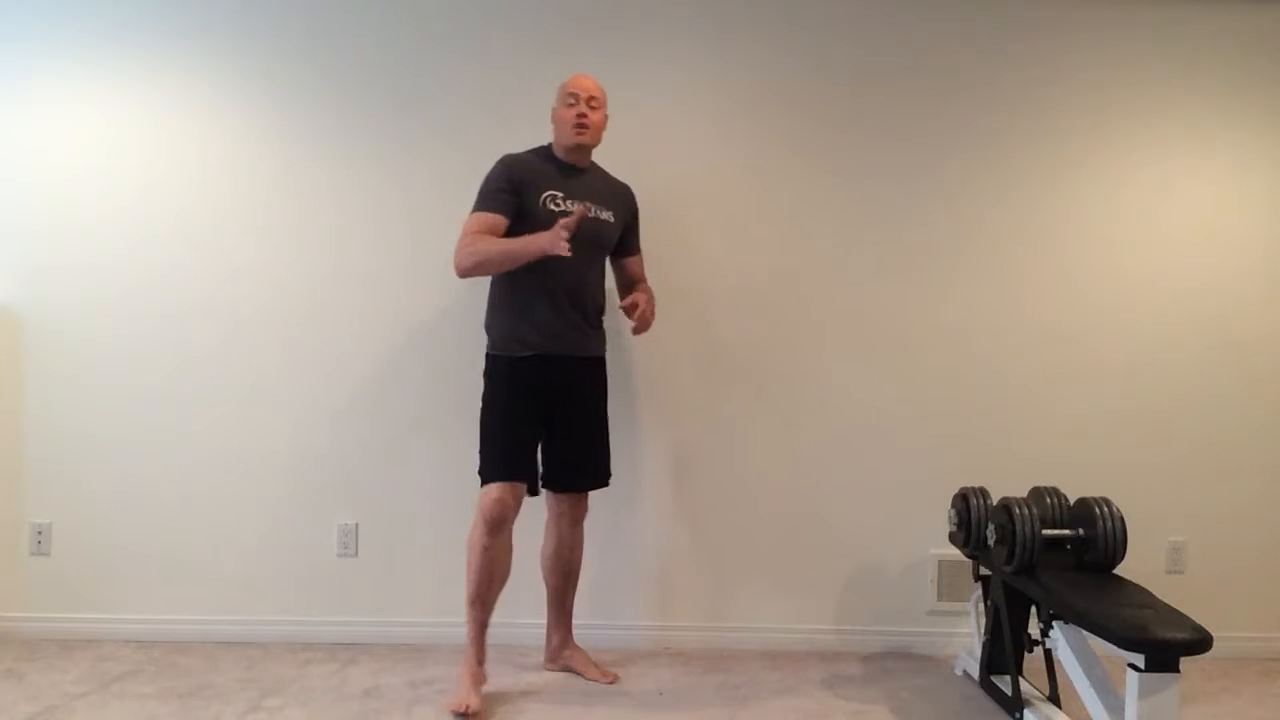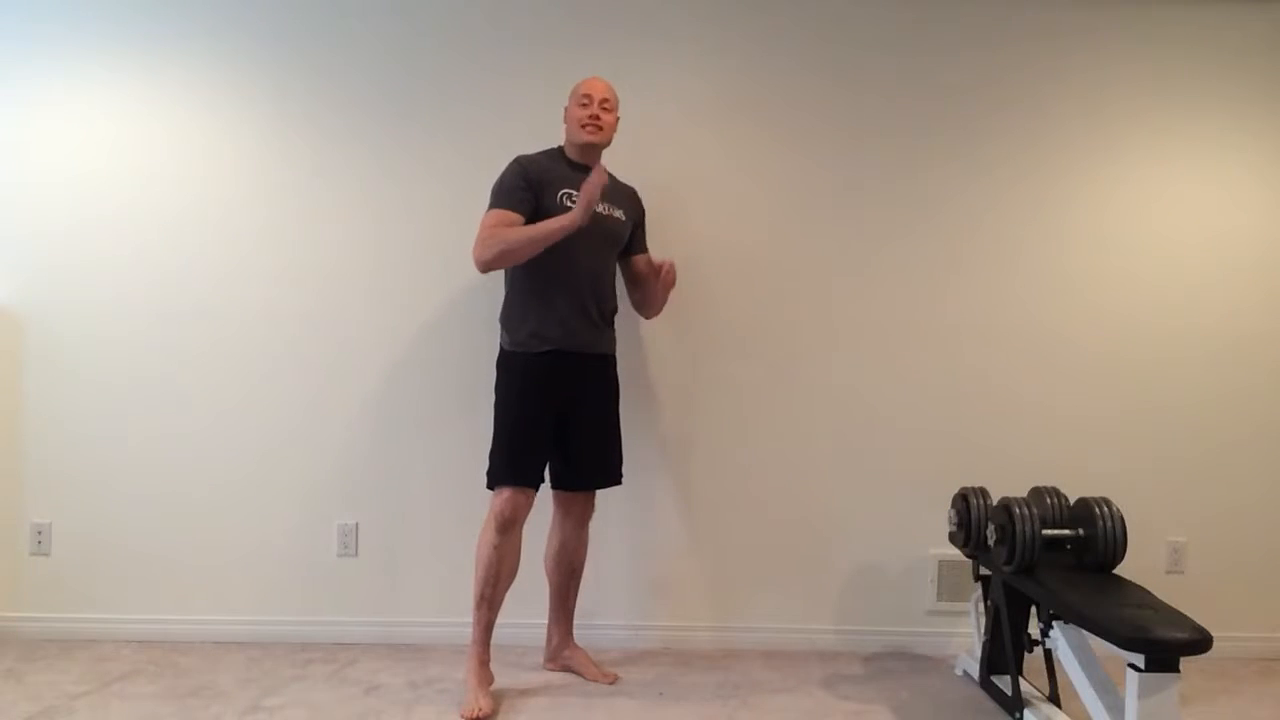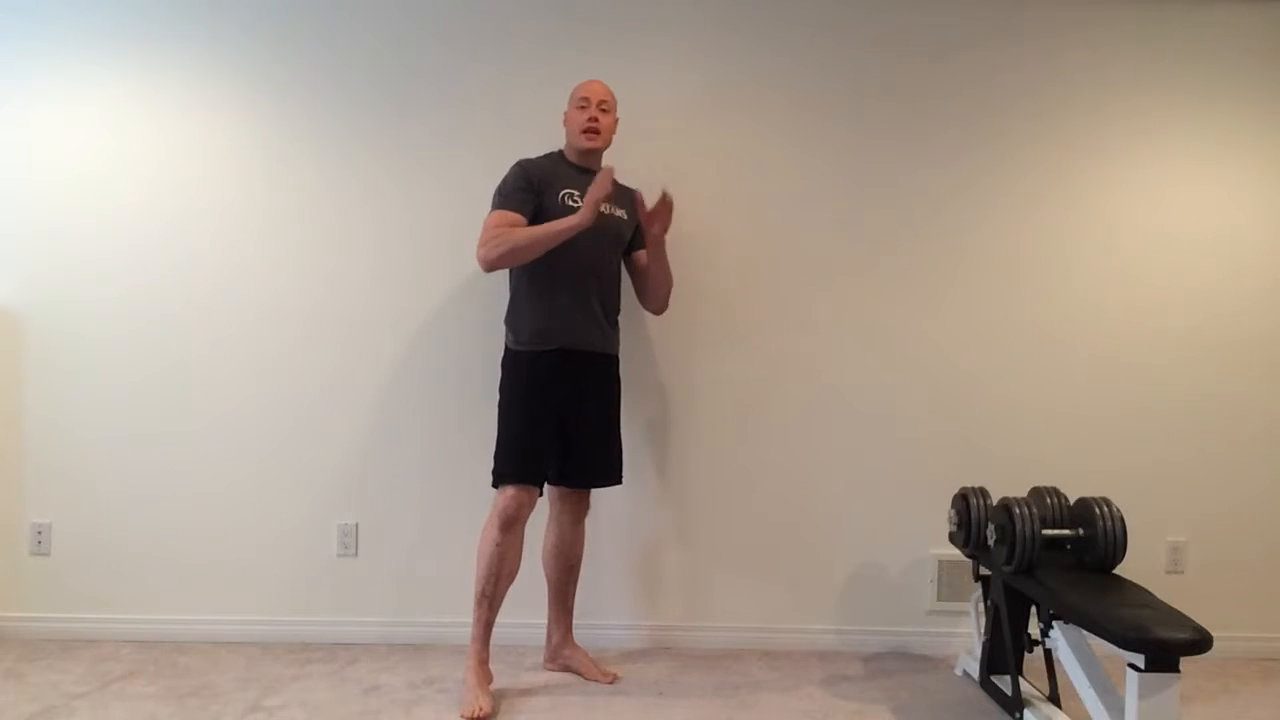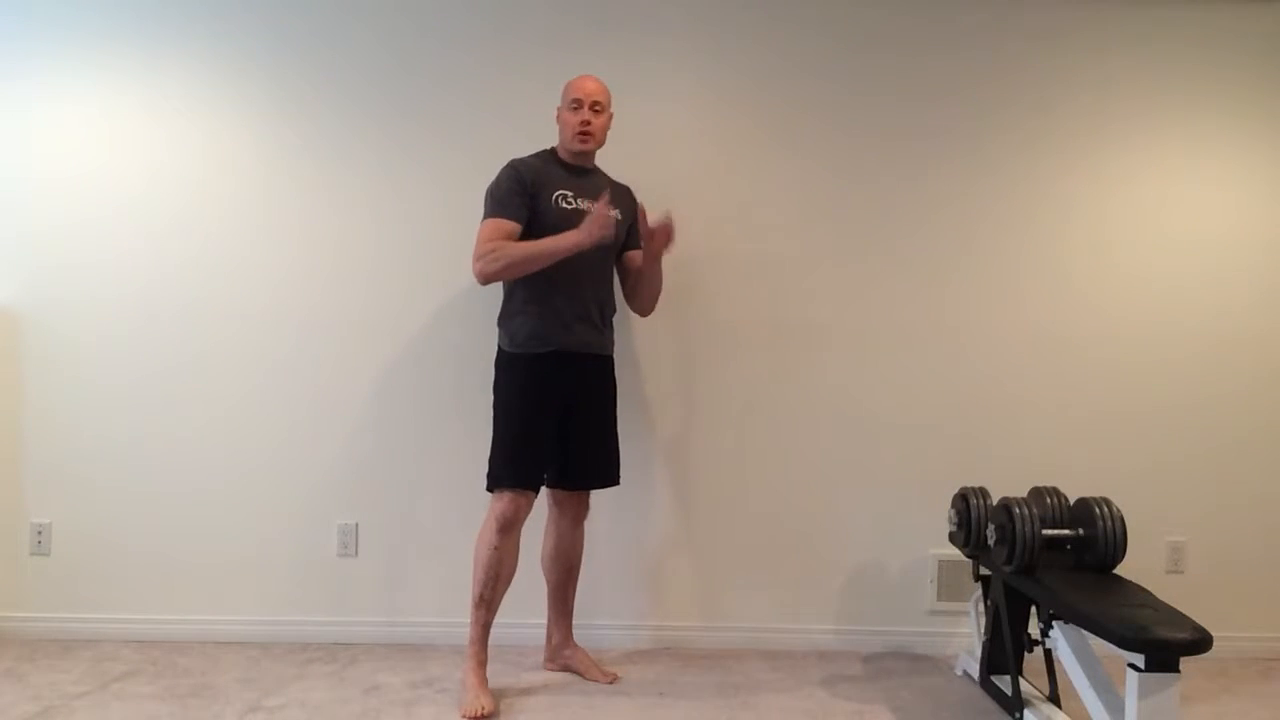
dt=0.7s
person 1, frame 1
left shoulder: (620, 197)
right shoulder: (516, 172)
left elbow: (632, 280)
right elbow: (466, 258)
left wrist: (643, 303)
right wrist: (546, 240)
left hip: (583, 367)
right hip: (515, 362)
left knee: (571, 507)
right knee: (498, 502)
left ankle: (560, 642)
right ankle: (475, 657)
person 1, frame 2
left shoulder: (626, 200)
right shoulder: (528, 172)
left elbow: (643, 301)
right elbow: (486, 252)
left wrist: (661, 282)
right wrist: (573, 216)
left hip: (595, 366)
right hip: (530, 360)
left knee: (576, 505)
right knee: (509, 504)
left ankle: (560, 642)
right ankle: (478, 662)
person 1, frame 3
left shoulder: (627, 199)
right shoulder: (531, 174)
left elbow: (656, 301)
right elbow: (489, 252)
left wrist: (656, 242)
right wrist: (579, 218)
left hip: (598, 364)
right hip: (535, 358)
left knee: (573, 501)
right knee: (514, 502)
left ankle: (560, 642)
right ankle: (477, 660)
person 1, frame 4
left shoulder: (622, 198)
right shoulder: (522, 176)
left elbow: (642, 303)
right elbow: (485, 264)
left wrist: (652, 254)
right wrist: (576, 237)
left hip: (594, 366)
right hip: (529, 361)
left knee: (571, 504)
right knee: (510, 505)
left ankle: (560, 642)
right ankle: (474, 660)
